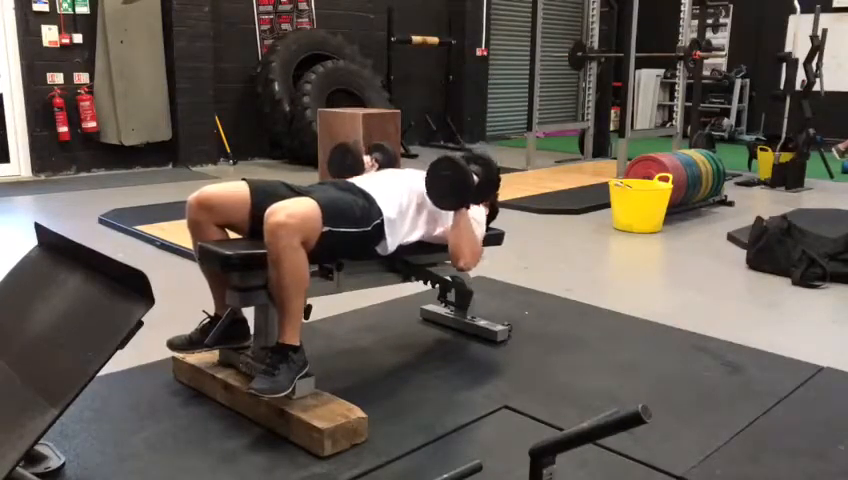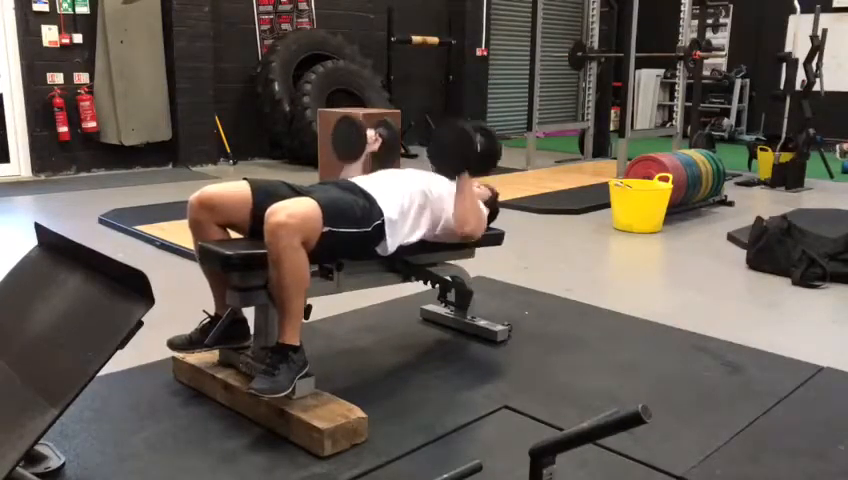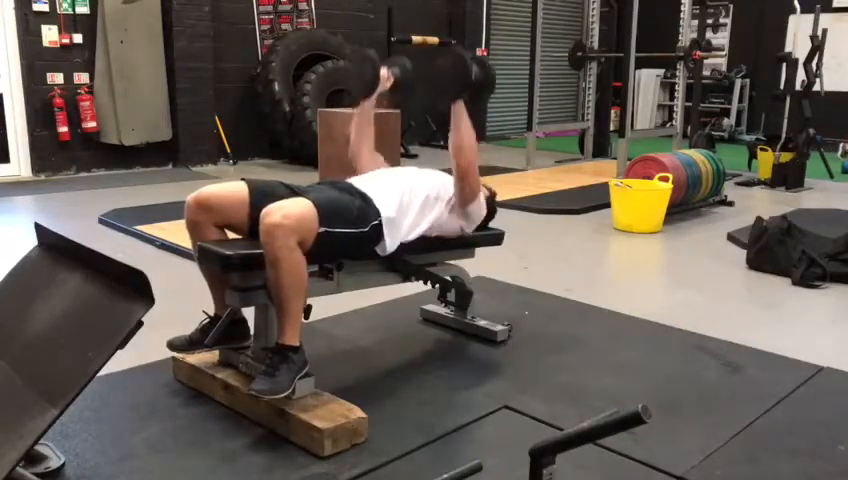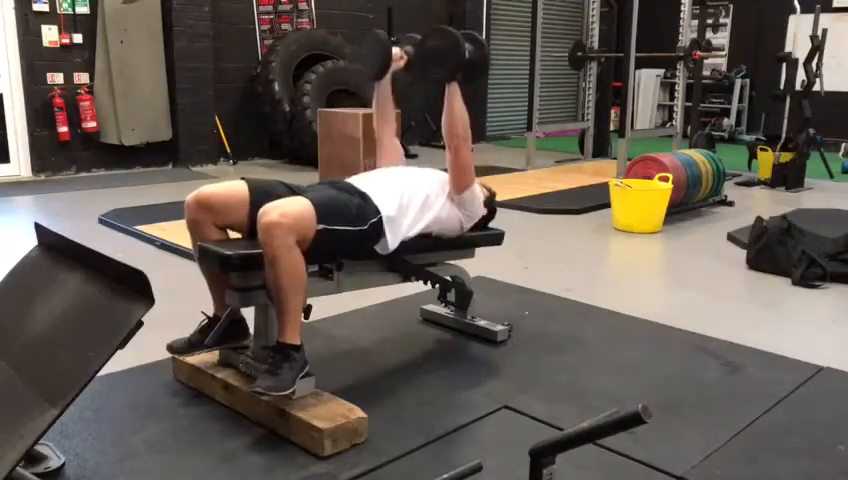
dt=0.2s
person 1, frame 1
left shoulder: (471, 213)
right shoulder: (419, 186)
left elbow: (465, 260)
right wrist: (358, 170)
left hip: (371, 214)
left knee: (282, 222)
right knee: (203, 204)
left ankle: (290, 352)
right ankle: (227, 321)
person 1, frame 2
left shoulder: (471, 216)
right shoulder: (416, 188)
left elbow: (467, 229)
left wrist: (466, 172)
left hip: (371, 215)
left knee: (283, 220)
right knee: (204, 202)
left ankle: (290, 350)
right ankle: (228, 319)
person 1, frame 3
left shoulder: (466, 212)
right shoulder: (417, 185)
left elbow: (466, 167)
right elbow: (360, 150)
left wrist: (458, 103)
right wrist: (370, 95)
left hip: (369, 215)
left knee: (278, 223)
right knee: (201, 204)
left ankle: (290, 353)
right ankle: (227, 322)
person 1, frame 4
left shoulder: (464, 208)
right shoulder: (413, 181)
left elbow: (459, 145)
right elbow: (385, 133)
left wrist: (452, 80)
right wrist: (385, 73)
left hip: (368, 214)
left knee: (276, 223)
right knee: (201, 204)
left ankle: (291, 352)
right ankle: (226, 322)
